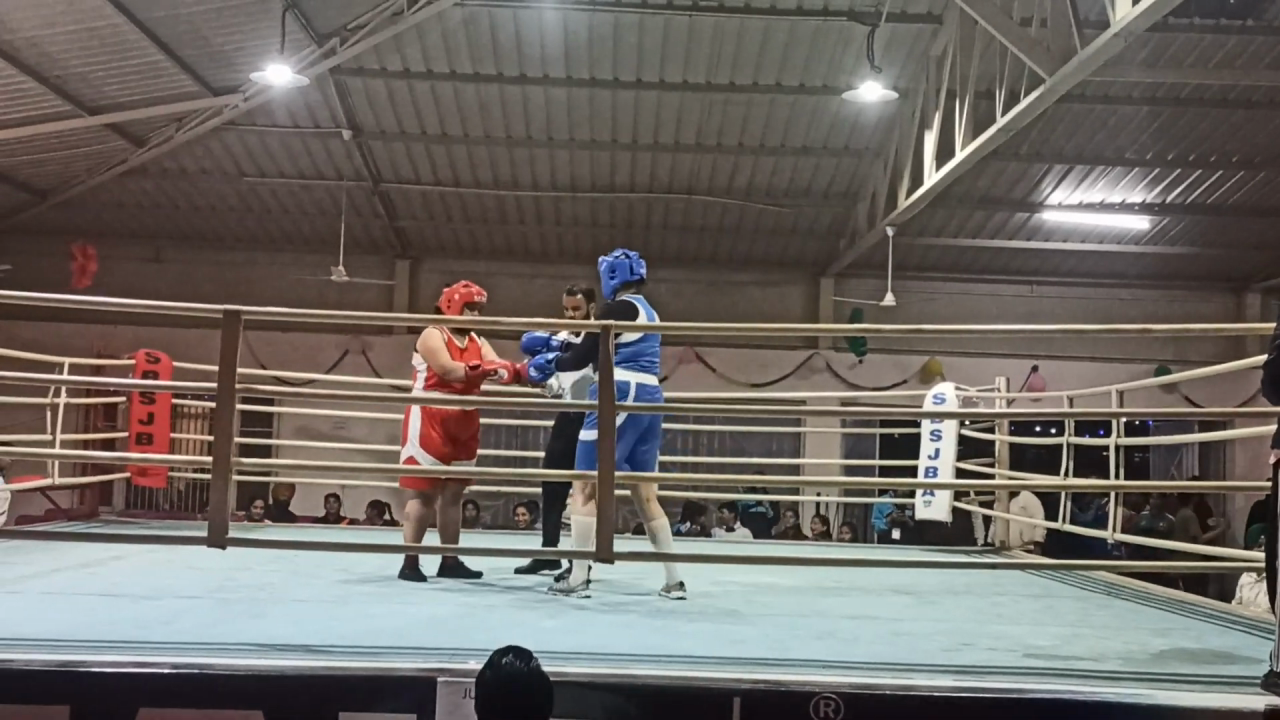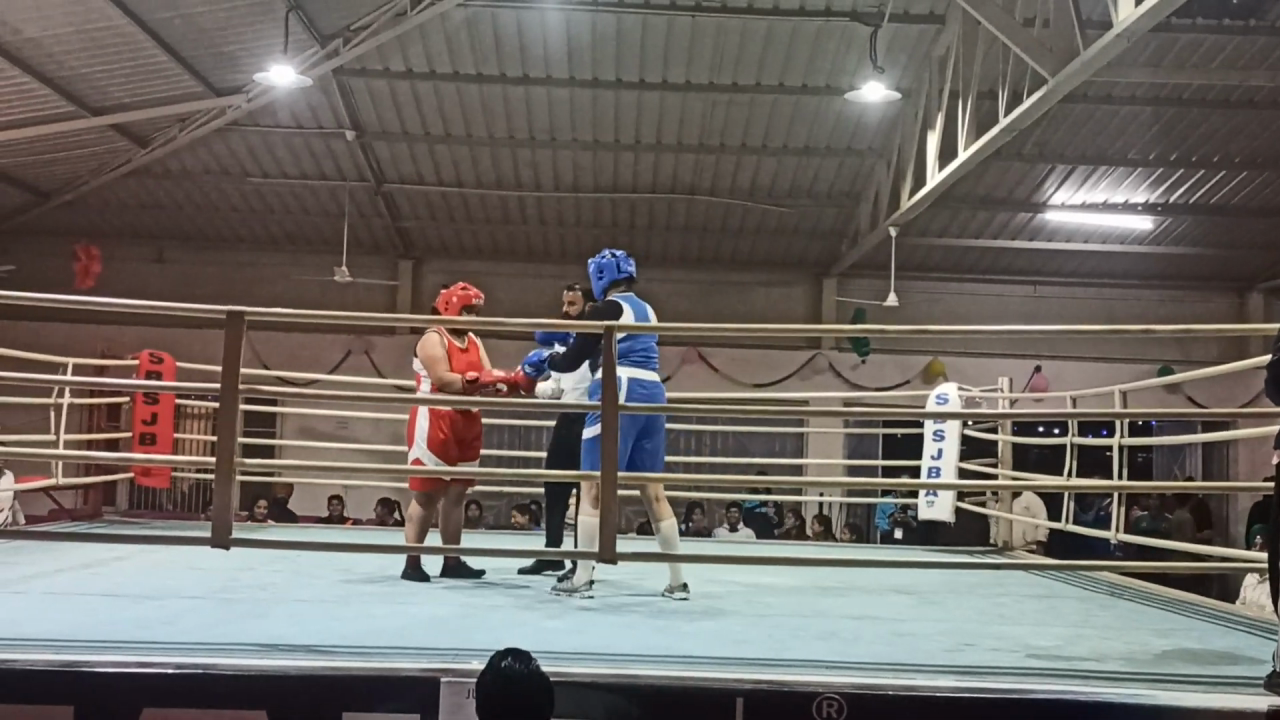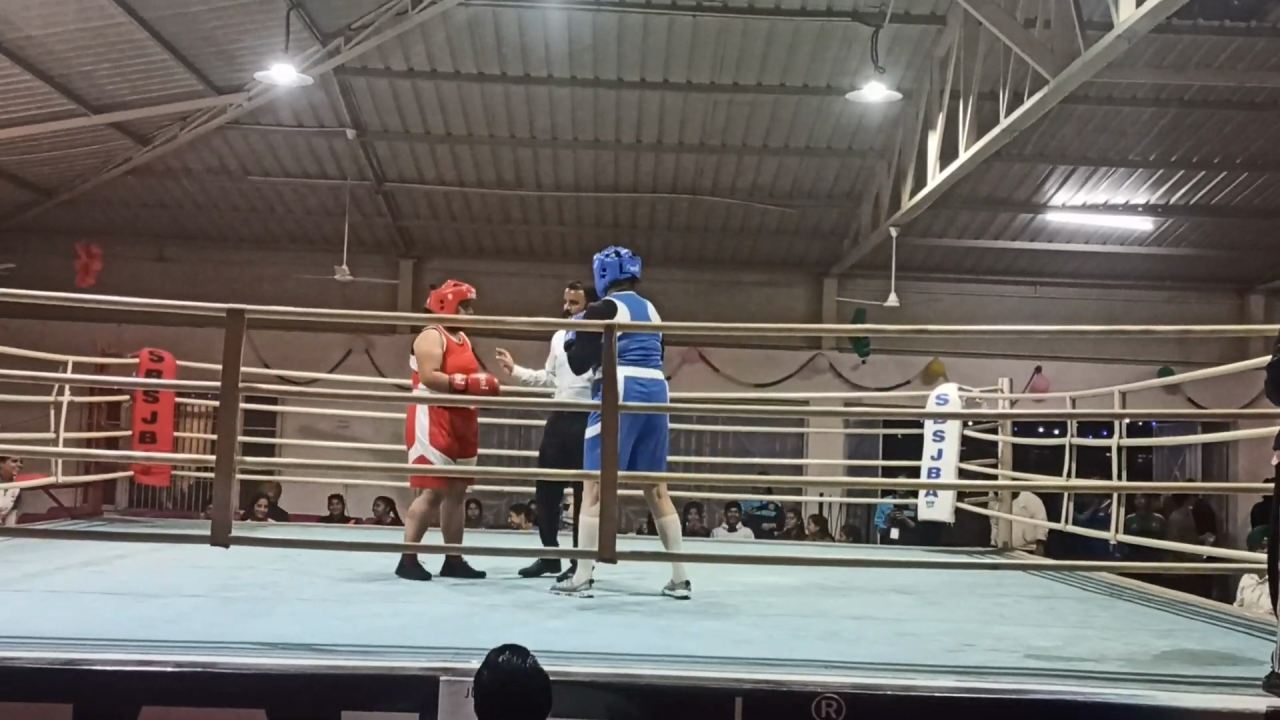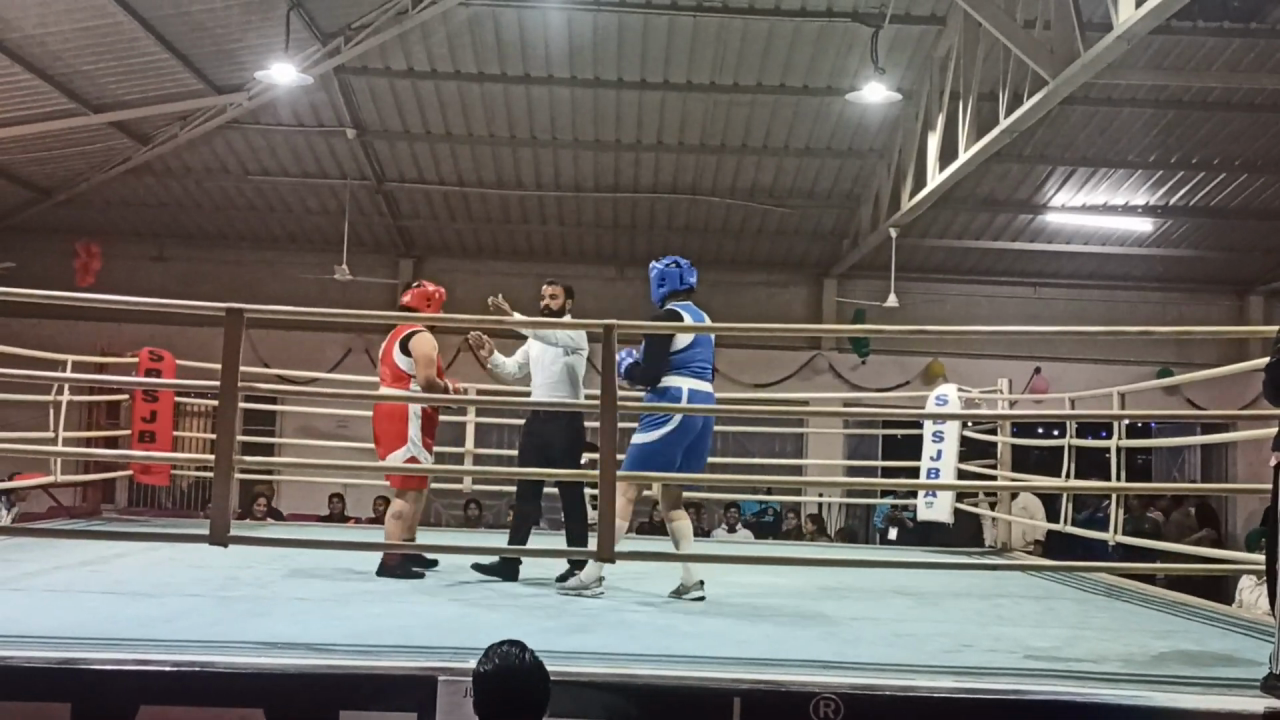
dt=0.4s
person 1, frame 1
left shoulder: (617, 309)
right shoulder: (646, 313)
left elbow: (581, 358)
right elbow: (597, 350)
left wrist: (550, 362)
right wrist: (554, 343)
left hip: (618, 397)
right hip: (648, 399)
left knee: (586, 488)
right knee: (644, 492)
left ankle: (577, 579)
right ankle: (674, 580)
person 1, frame 2
left shoulder: (604, 310)
right shoulder: (646, 311)
left elbow: (570, 362)
left wrist: (542, 358)
right wrist: (576, 339)
left hip: (617, 396)
right hip: (652, 394)
left knee: (594, 488)
right knee: (652, 490)
left ankle: (582, 579)
right ankle: (677, 581)
person 1, frame 3
left shoulder: (603, 310)
right shoulder: (650, 311)
left elbow: (579, 365)
left wrist: (572, 335)
left hip: (620, 395)
right hip: (655, 394)
left knee: (596, 487)
right knee: (656, 489)
left ankle: (582, 579)
right ankle: (680, 576)
person 1, frame 4
left shoulder: (667, 318)
right shoulder: (703, 322)
left elbow: (650, 375)
left wrist: (625, 366)
right wrist: (641, 360)
left hip: (673, 406)
right hip: (703, 408)
left knee: (628, 487)
right knee: (671, 495)
left ankle: (592, 574)
right ankle: (691, 580)
person 2, frame 1
left shoulder: (476, 341)
right shoulder: (433, 335)
left elbow: (494, 369)
right elbow: (447, 369)
left wrist: (516, 372)
right wrist: (487, 369)
left hip: (464, 424)
right hip: (430, 421)
left knee: (453, 493)
right knee: (423, 492)
left ankle: (450, 561)
right ankle: (410, 562)
person 2, frame 2
left shoulder: (473, 341)
right shoulder: (433, 339)
left elbow: (487, 376)
right elbow: (443, 380)
left wrist: (509, 380)
right wrist: (484, 379)
left hip: (467, 424)
right hip: (434, 422)
left knee: (456, 494)
right knee: (427, 494)
left ankle: (452, 561)
right ankle: (412, 562)
person 2, frame 3
left shoulder: (461, 338)
right shoulder: (433, 336)
right elbow: (429, 378)
left wrist: (483, 384)
right wrist: (467, 383)
left hip: (458, 421)
right hip: (432, 419)
left knee: (456, 491)
right knee: (433, 490)
left ankle: (454, 561)
right ankle: (409, 556)
person 2, frame 4
left shoulder: (396, 334)
right shoulder: (424, 338)
left elbow: (383, 373)
right elbow: (427, 381)
right wrist: (450, 390)
left hip: (388, 411)
right hip: (408, 416)
left knee: (407, 485)
right knee: (410, 490)
left ankle: (407, 549)
right ankle: (391, 561)
person 3, frame 1
right shoulder: (560, 338)
right elbow: (556, 384)
right wrist: (544, 381)
right hip: (566, 418)
right knee: (552, 485)
right ankle: (548, 553)
person 3, frame 2
right shoulder: (561, 340)
left wrist: (575, 343)
right wrist: (532, 389)
right hip: (567, 420)
right knee: (554, 487)
right ankle: (552, 554)
person 3, frame 3
right shoulder: (559, 337)
right elbow: (549, 377)
right wrist: (515, 370)
left hip: (588, 420)
right hip: (559, 418)
left knee: (584, 490)
right knee: (546, 487)
left ankle: (581, 562)
right ankle: (550, 556)
person 3, frame 4
left shoulder: (574, 332)
right shoulder: (536, 339)
left elbow: (547, 333)
right elbow: (515, 369)
left wrist: (510, 315)
right wrist: (490, 355)
left hip: (566, 419)
right hip: (538, 418)
left knee: (571, 491)
right knee: (527, 490)
left ankle: (578, 563)
right ankle: (510, 561)
